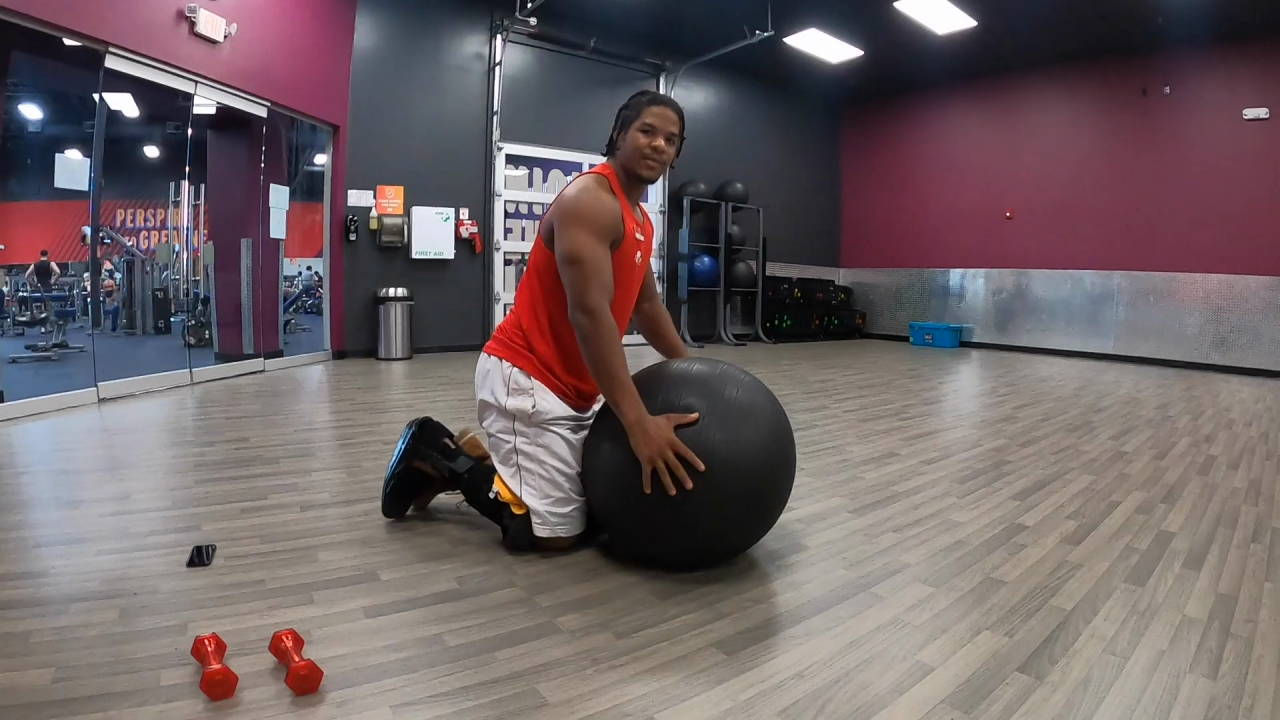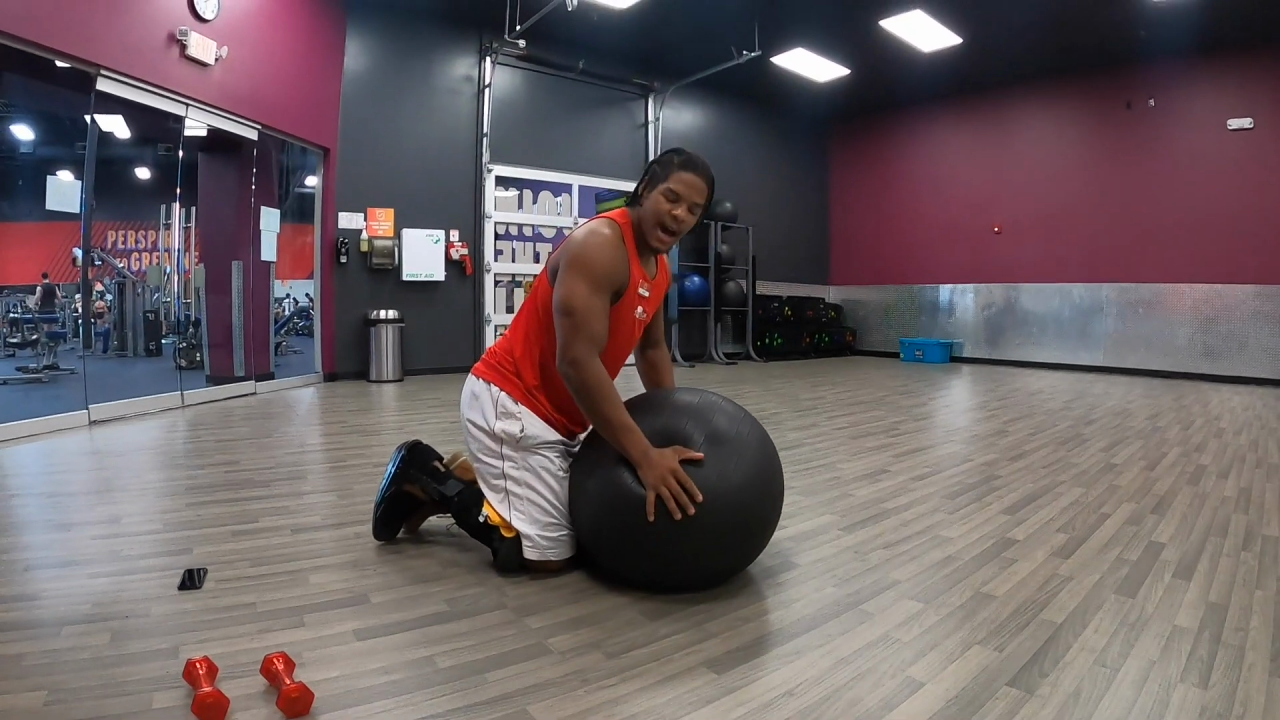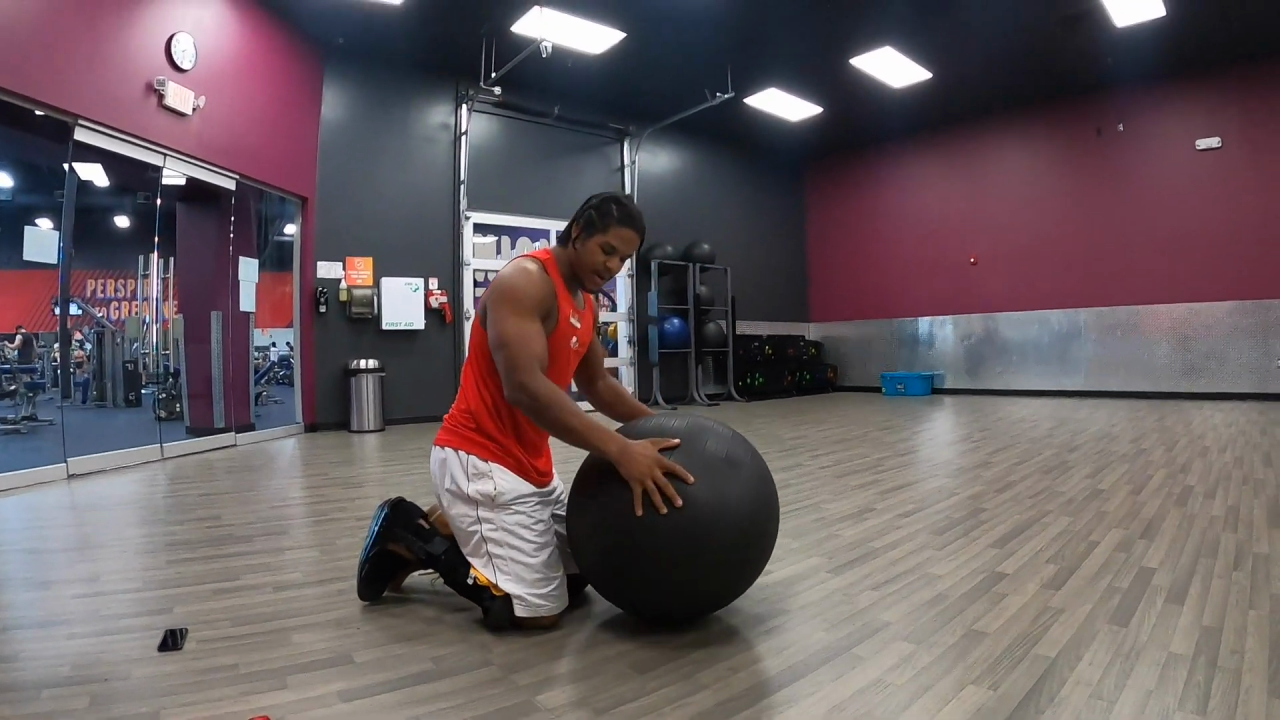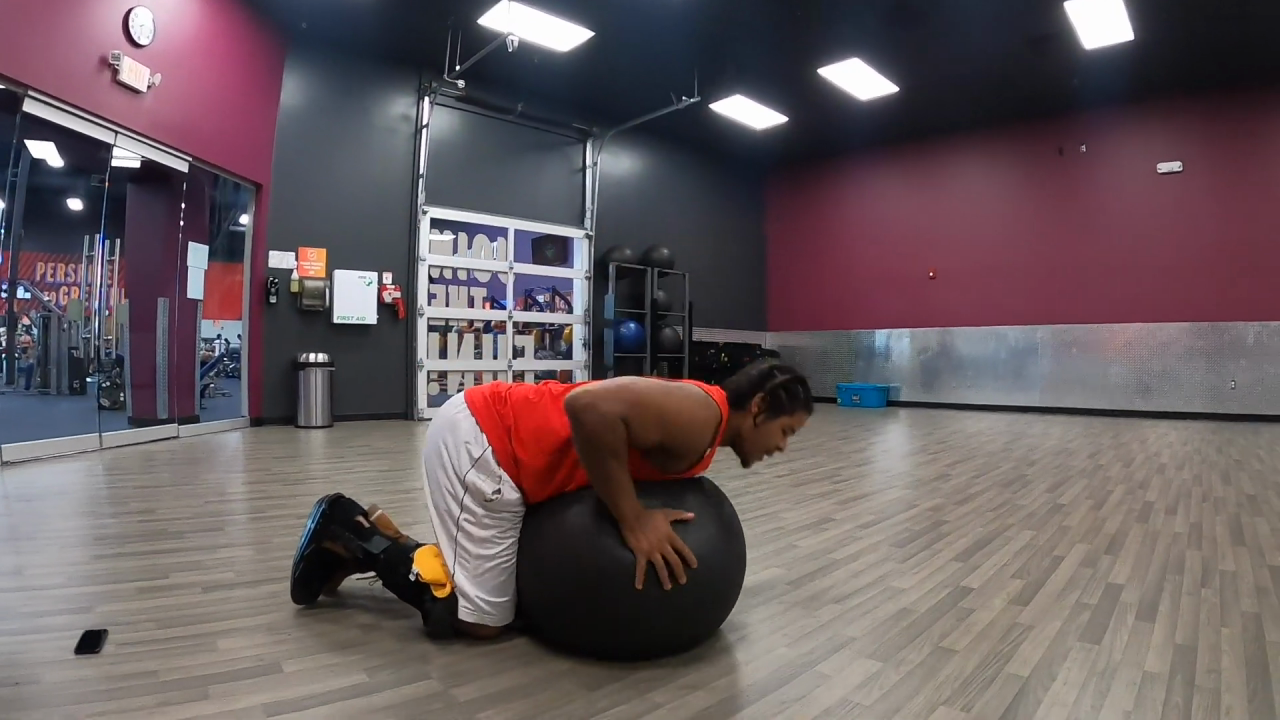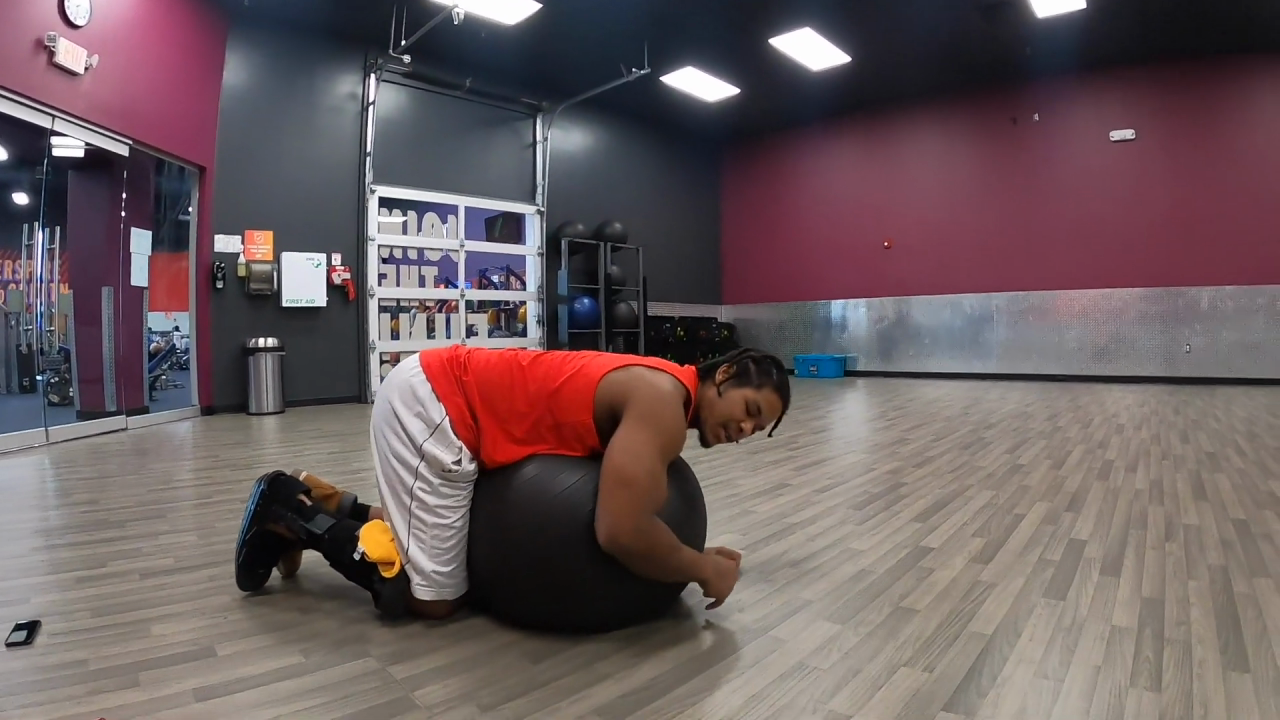
dt=1s
person 1, frame 1
left shoulder: (640, 218)
right shoulder: (590, 200)
left elbow: (646, 303)
right elbow: (588, 313)
right wrist: (638, 424)
left hip: (569, 386)
right hip: (527, 377)
right knee: (556, 532)
left ankle: (474, 456)
right ankle: (440, 458)
person 1, frame 2
left shoulder: (659, 267)
right shoulder: (599, 244)
left elbow: (652, 348)
right elbow: (576, 361)
right wrist: (645, 456)
left hip: (558, 411)
right hip: (511, 401)
right knee: (547, 554)
left ankle: (466, 477)
right ankle: (431, 479)
person 1, frame 3
left shoulder: (584, 302)
right shoulder: (524, 280)
left elbow: (597, 383)
right elbow: (524, 387)
right wrist: (620, 451)
left hip: (529, 464)
right hip: (481, 460)
left knee: (574, 579)
right knee: (540, 609)
left ankle: (445, 531)
right ankle: (417, 538)
person 1, frame 4
left shoulder: (698, 416)
right shoulder: (699, 414)
right elbow: (590, 406)
right wrist: (634, 521)
left hip: (485, 432)
right hip: (480, 441)
right knee: (481, 618)
left ankle: (381, 535)
right ankle: (354, 538)
person 1, frame 5
left shoulder: (656, 394)
right shoulder: (664, 401)
left elbow: (624, 505)
right elbow: (621, 532)
left wrist: (693, 552)
right wrist: (702, 570)
left hip: (439, 393)
right hip: (431, 402)
left knee: (451, 542)
right knee: (433, 596)
left ankle: (326, 503)
right ankle: (291, 513)
